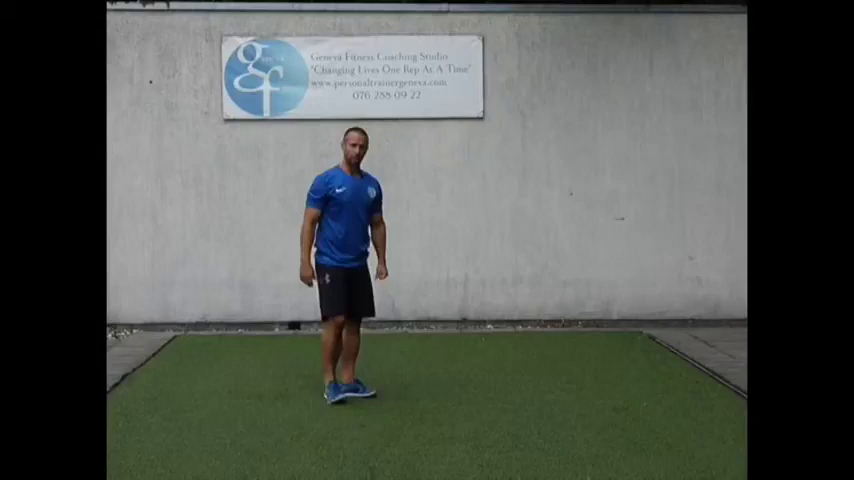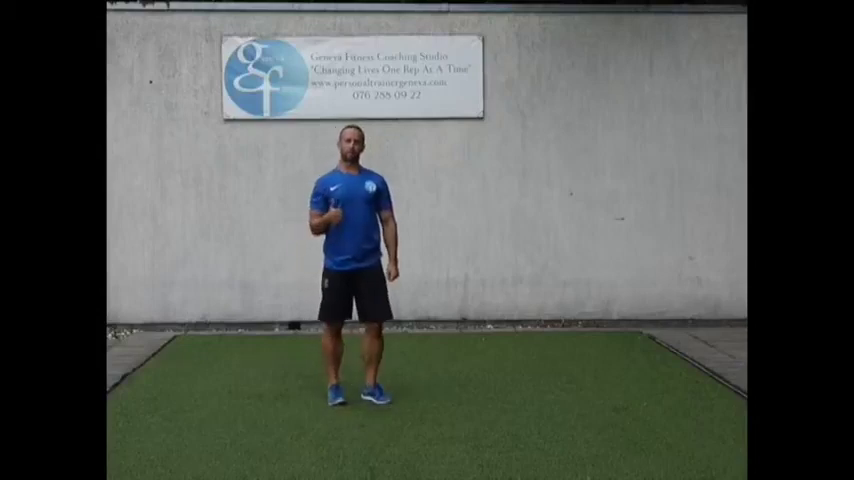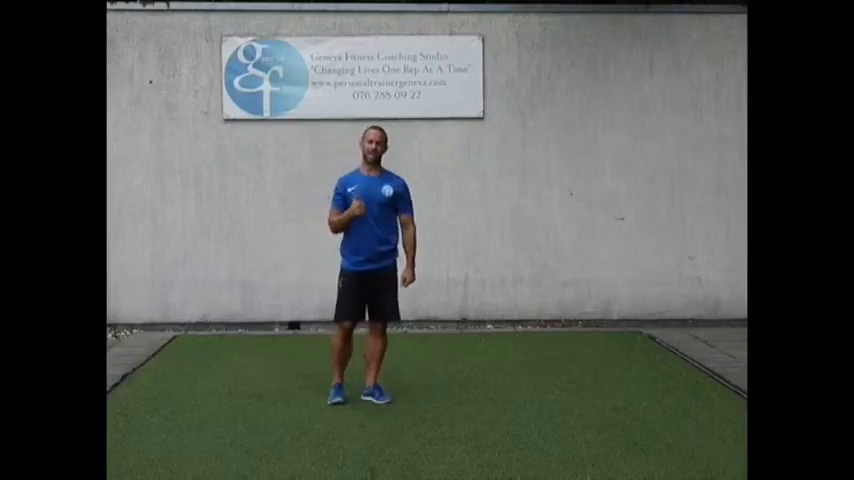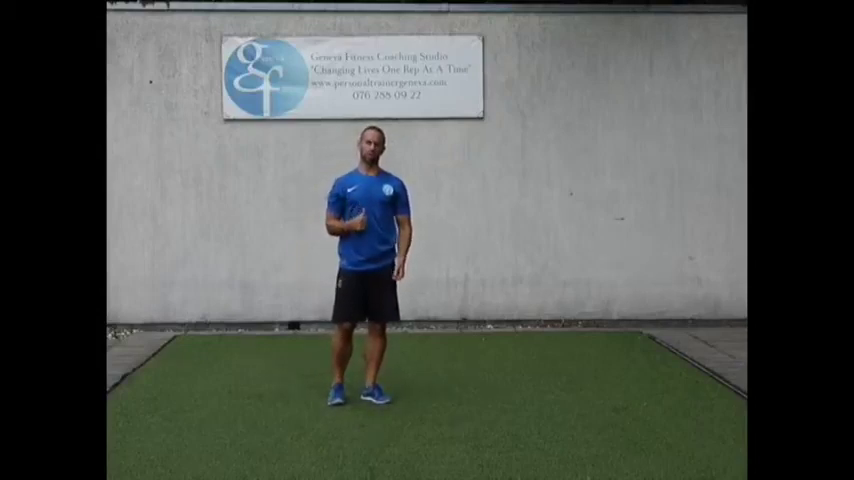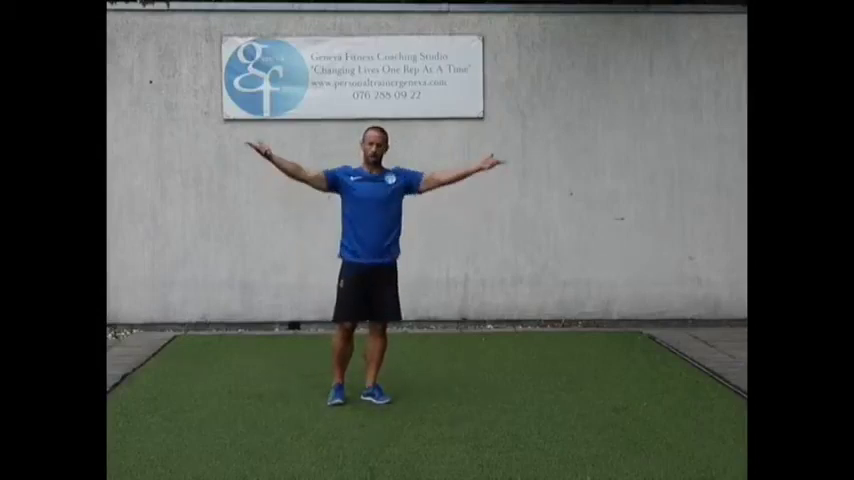
dt=1s
person 1, frame 1
left shoulder: (372, 185)
right shoulder: (326, 181)
left elbow: (377, 225)
right elbow: (310, 222)
left wrist: (382, 261)
right wrist: (306, 261)
left hip: (358, 265)
right hip: (330, 264)
left knee: (354, 323)
right knee: (336, 320)
left ankle: (349, 381)
right ankle: (330, 381)
person 1, frame 2
left shoulder: (376, 182)
right shoulder: (325, 183)
left elbow: (388, 222)
right elbow: (314, 226)
left wrist: (393, 260)
right wrist: (328, 218)
left hip: (370, 267)
right hip: (336, 267)
left knee: (374, 326)
right knee: (333, 327)
left ankle: (371, 385)
right ankle: (334, 384)
person 1, frame 3
left shoulder: (396, 184)
right shoulder: (345, 183)
left elbow: (408, 226)
right elbow: (333, 225)
left wrist: (410, 264)
right wrist: (350, 213)
left hip: (384, 268)
right hip: (352, 267)
left knee: (378, 327)
right knee: (344, 326)
left ankle: (371, 385)
right ankle: (337, 383)
person 1, frame 4
left shoulder: (394, 184)
right shoulder: (343, 184)
left elbow: (404, 226)
right elbow: (330, 225)
left wrist: (401, 259)
right wrist: (350, 225)
left hip: (383, 269)
right hip: (351, 268)
left knee: (378, 327)
right knee: (345, 326)
left ankle: (371, 386)
right ankle: (337, 384)
person 1, frame 5
left shoulder: (400, 178)
right shoulder: (344, 176)
left elbow: (438, 178)
right elbow: (305, 175)
left wrist: (479, 167)
right wrist: (272, 158)
left hip: (385, 267)
right hip: (353, 266)
left knee: (379, 327)
right knee: (345, 326)
left ankle: (371, 386)
right ankle: (337, 384)
